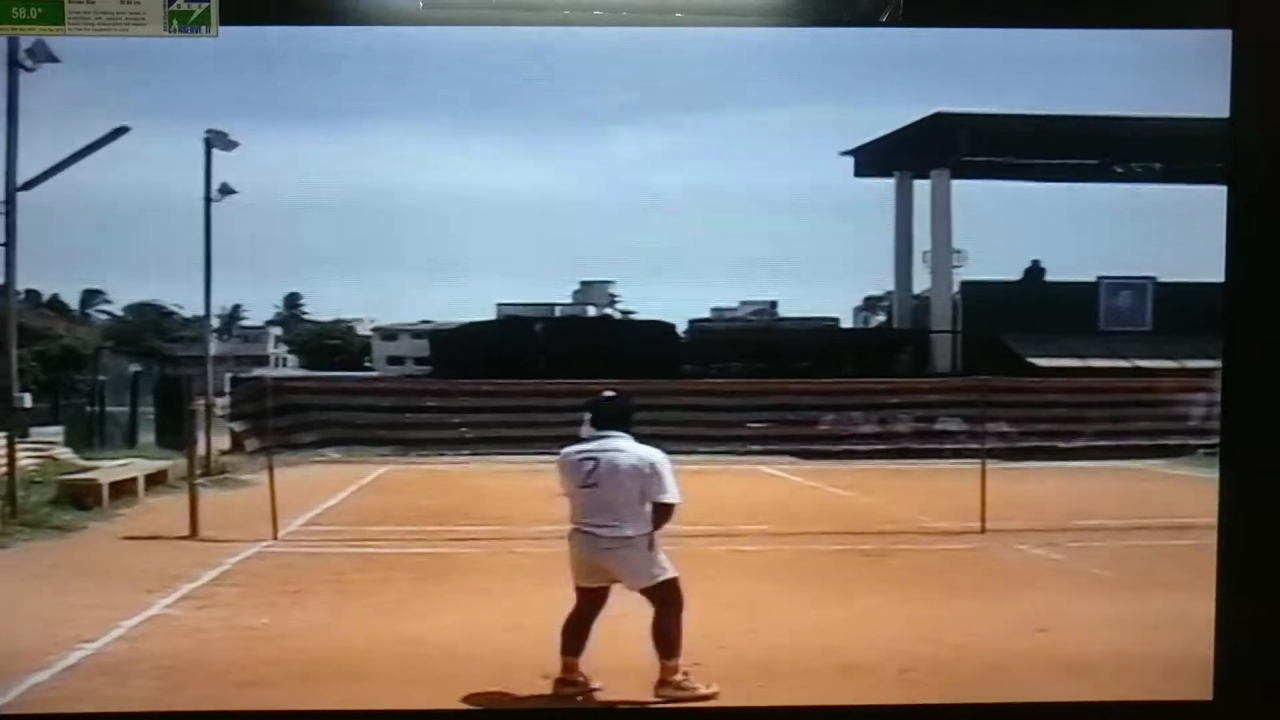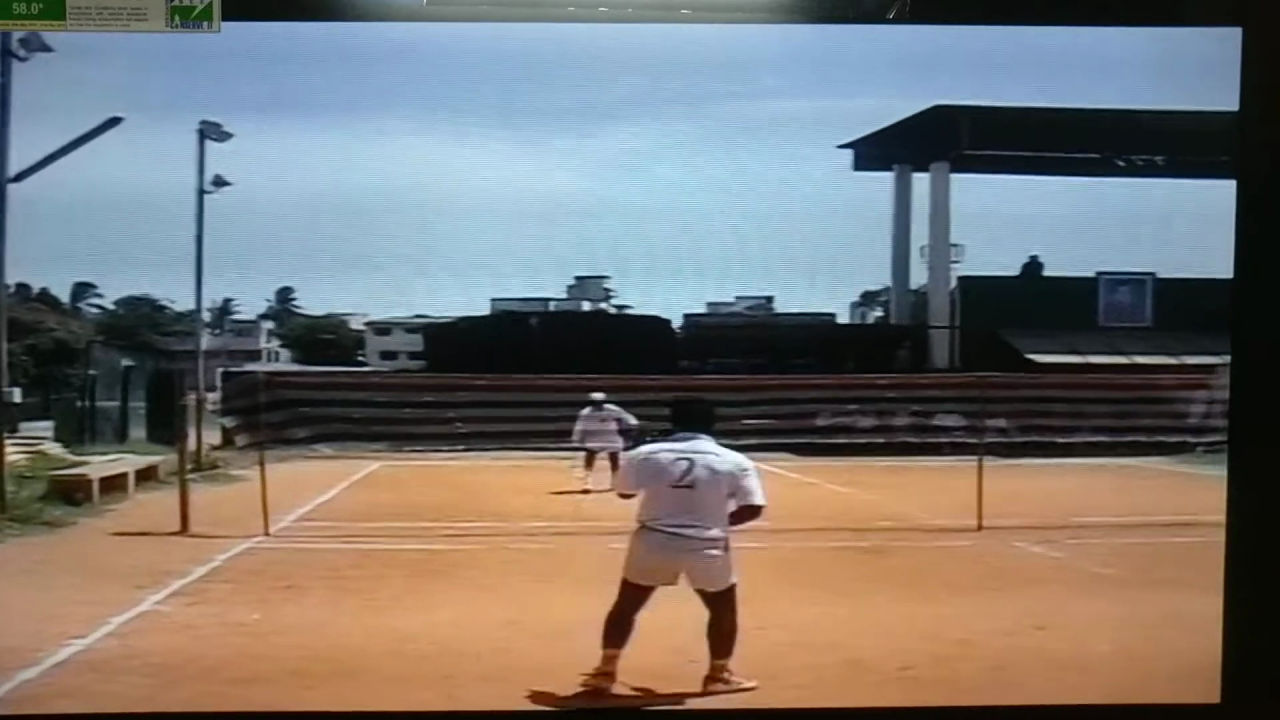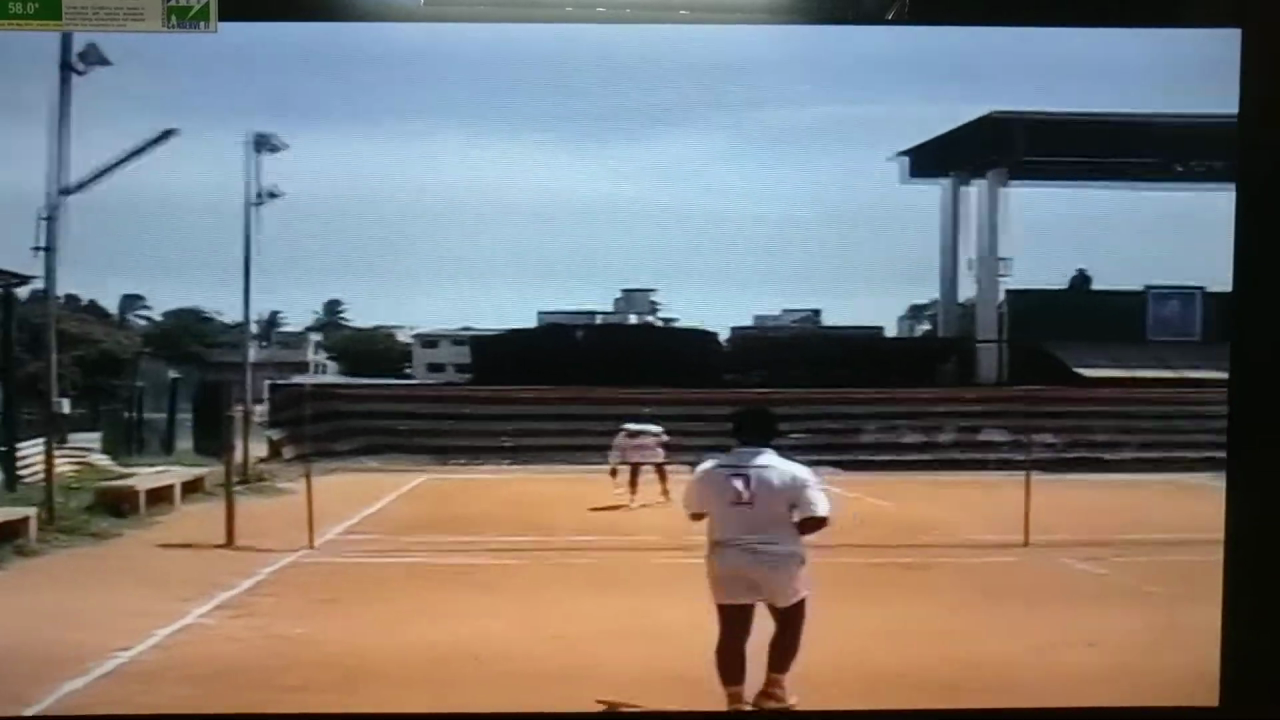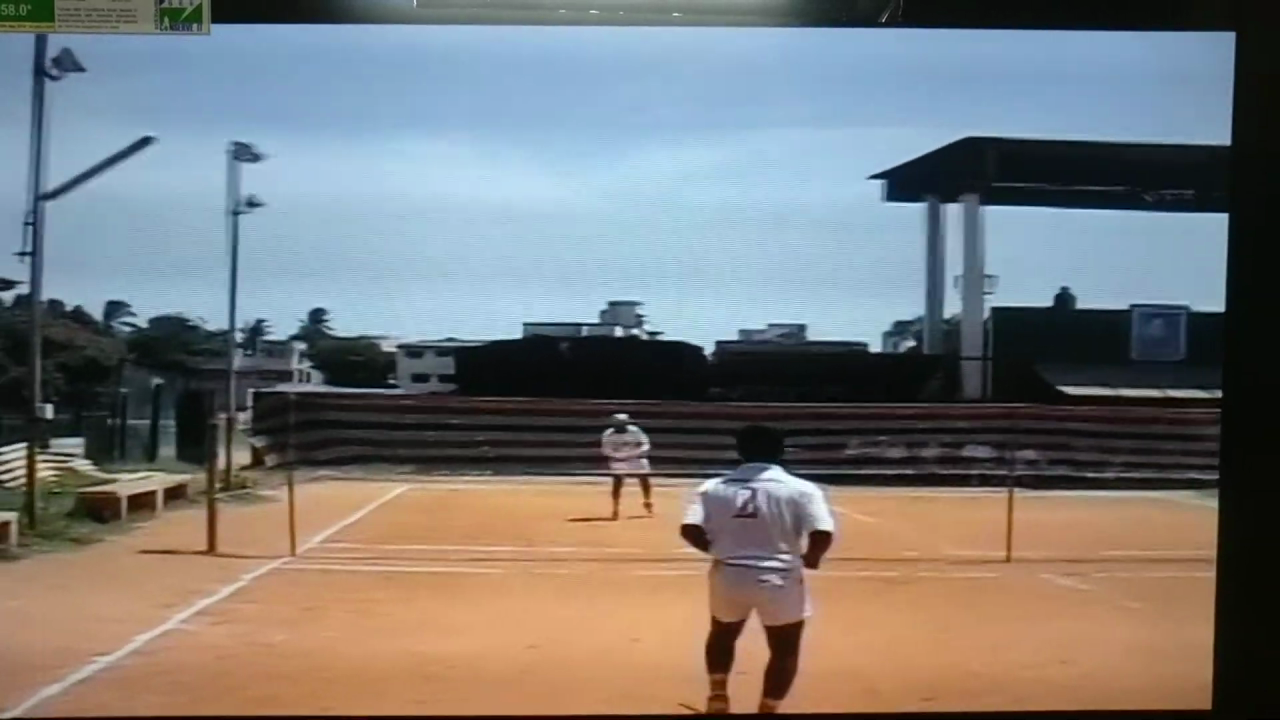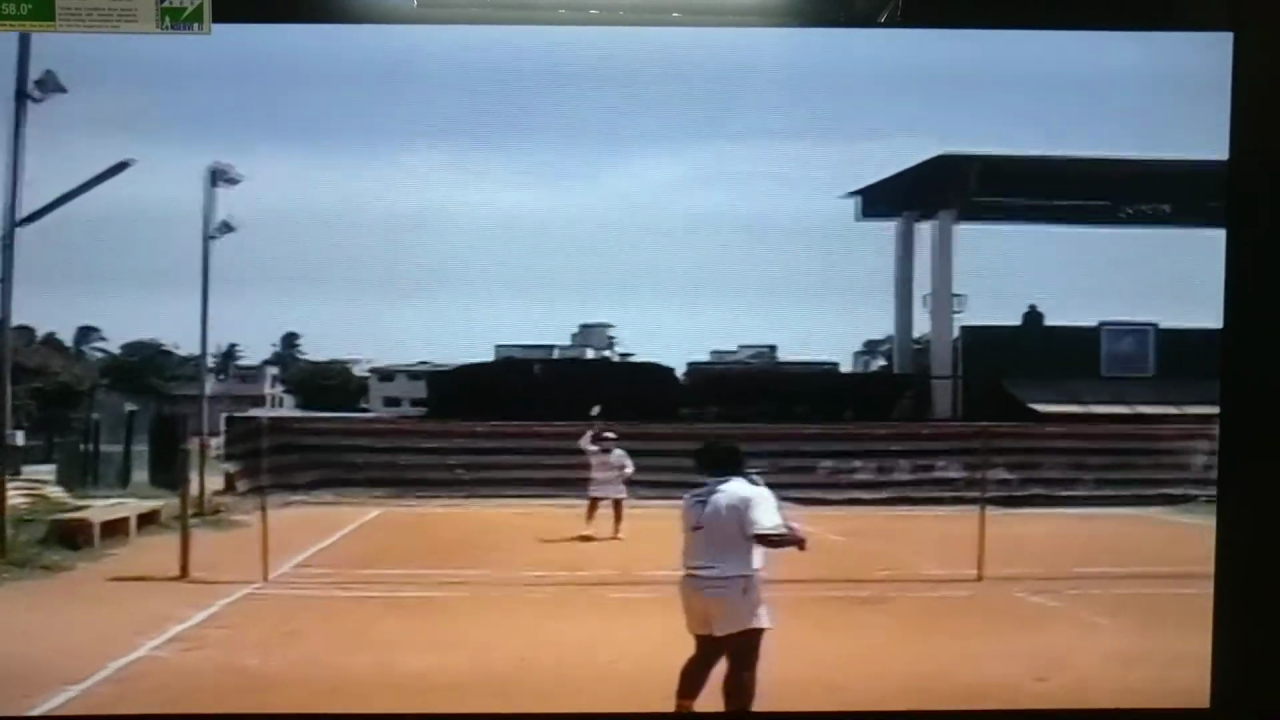
dt=0.4s
person 1, frame 1
left shoulder: (569, 457)
right shoulder: (649, 456)
right elbow: (664, 507)
right wrist: (647, 531)
left hip: (584, 543)
right hip: (631, 545)
left knee: (585, 609)
right knee: (669, 605)
left ankle: (568, 675)
right ankle: (671, 679)
person 1, frame 2
left shoulder: (646, 454)
right shoulder: (736, 462)
left elbow: (624, 490)
right elbow: (753, 509)
right wrist: (719, 521)
left hip: (652, 542)
right hip: (706, 547)
left knee: (625, 605)
right knee: (723, 609)
left ankle: (605, 670)
right ankle: (719, 675)
person 1, frame 3
left shoulder: (708, 471)
right shoulder: (795, 473)
left elbow: (695, 513)
right elbow: (818, 519)
right wrist: (788, 529)
left hip: (727, 560)
right hip: (779, 560)
left knee: (732, 633)
right knee: (790, 623)
left ankle: (737, 701)
right ankle: (773, 689)
person 1, frame 4
left shoulder: (712, 488)
right shoulder: (801, 489)
left elbow: (690, 530)
right elbow: (822, 535)
left wrist: (719, 550)
right wrist: (810, 558)
left hip: (728, 576)
right hip: (778, 579)
left knee: (722, 635)
right knee: (785, 650)
left ankle: (718, 698)
right ankle: (767, 710)
person 1, frame 5
left shoulder: (692, 500)
right shoulder: (753, 494)
right elbow: (766, 536)
right wrist: (794, 537)
left hip: (694, 585)
right hip: (732, 587)
left knee: (706, 652)
right knee: (742, 662)
left ankle: (683, 710)
